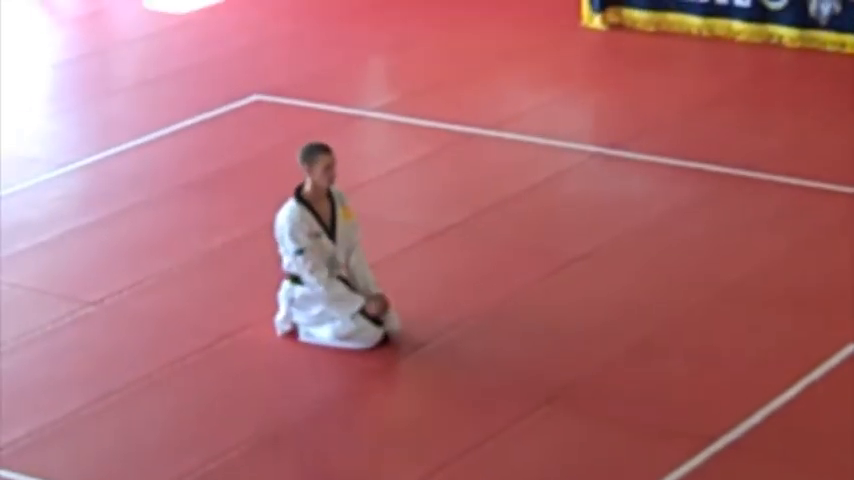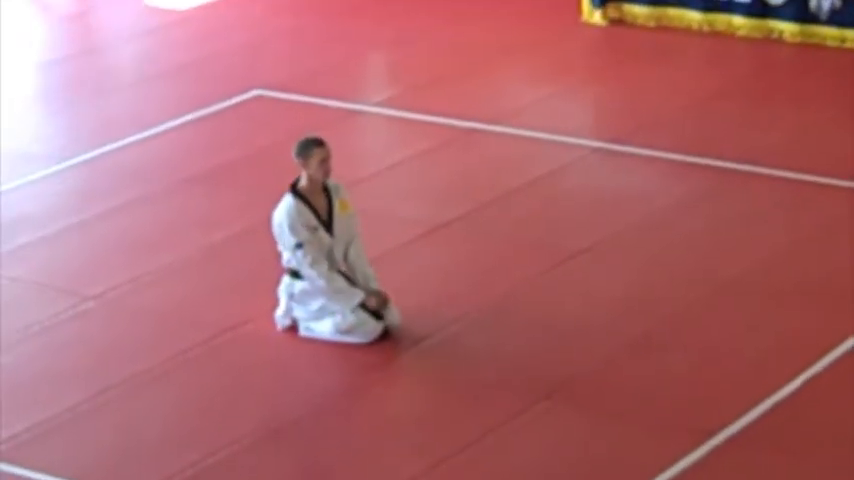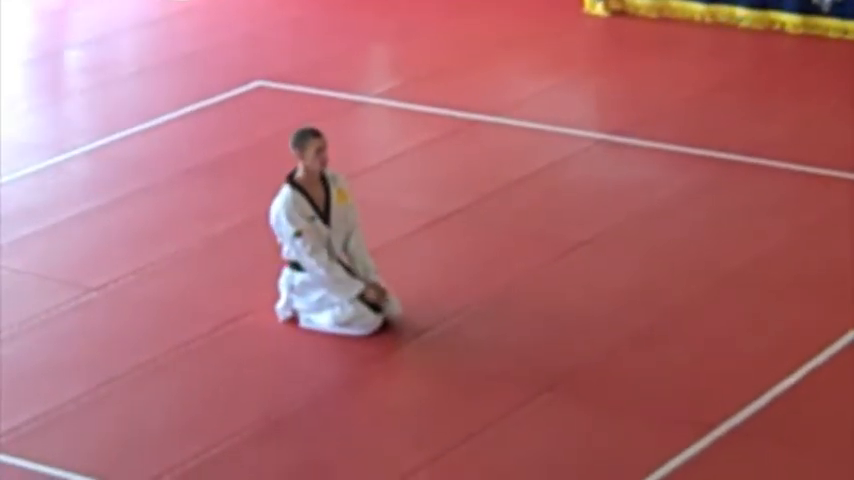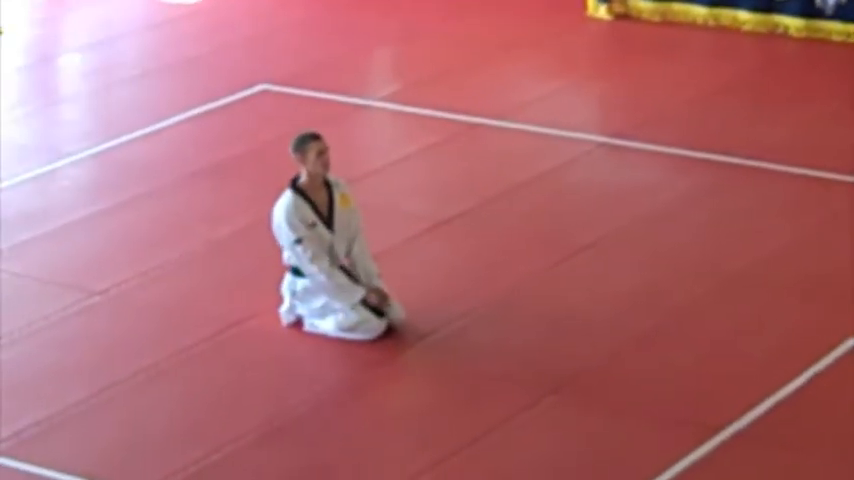
dt=0.2s
person 1, frame 1
left shoulder: (338, 199)
right shoulder: (292, 218)
left elbow: (354, 252)
right elbow: (313, 276)
left wrist: (372, 292)
right wrist: (362, 304)
left hip: (336, 282)
right hip: (308, 294)
left knee: (389, 324)
right knee: (370, 334)
right ankle: (301, 325)
person 1, frame 2
left shoulder: (336, 192)
right shoulder: (289, 214)
left elbow: (353, 245)
right elbow: (313, 270)
left wrist: (371, 287)
right wrist: (362, 298)
left hip: (336, 277)
right hip: (309, 288)
left knee: (389, 318)
right knee: (370, 328)
right ankle: (301, 318)
person 1, frame 3
left shoulder: (335, 182)
right shoulder: (286, 205)
left elbow: (353, 235)
right elbow: (314, 259)
left wrist: (370, 279)
right wrist: (361, 289)
left hip: (337, 268)
right hip: (309, 279)
left knee: (391, 310)
right knee: (369, 320)
right ankle: (302, 310)
person 1, frame 4
left shoulder: (338, 188)
right shoulder: (288, 210)
left elbow: (356, 242)
right elbow: (314, 266)
left wrist: (373, 284)
right wrist: (362, 295)
left hip: (340, 273)
right hip: (311, 285)
left knee: (393, 314)
right knee: (373, 325)
right ankle: (304, 313)
